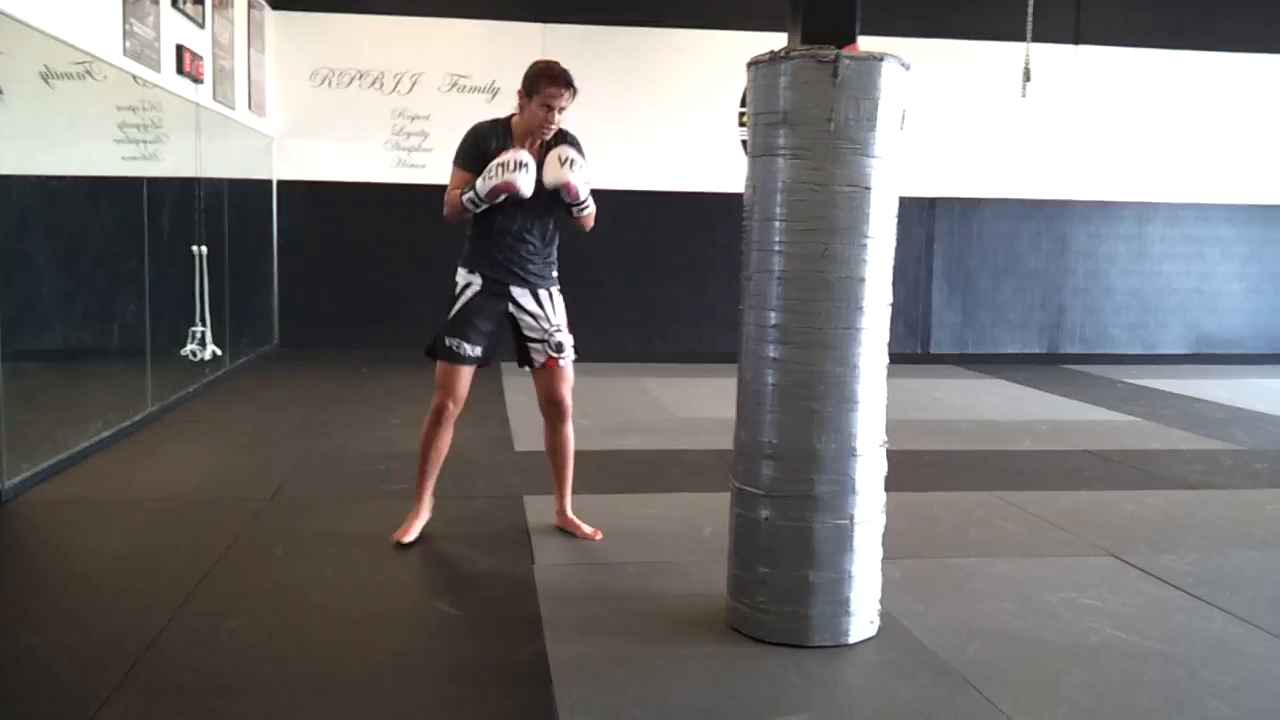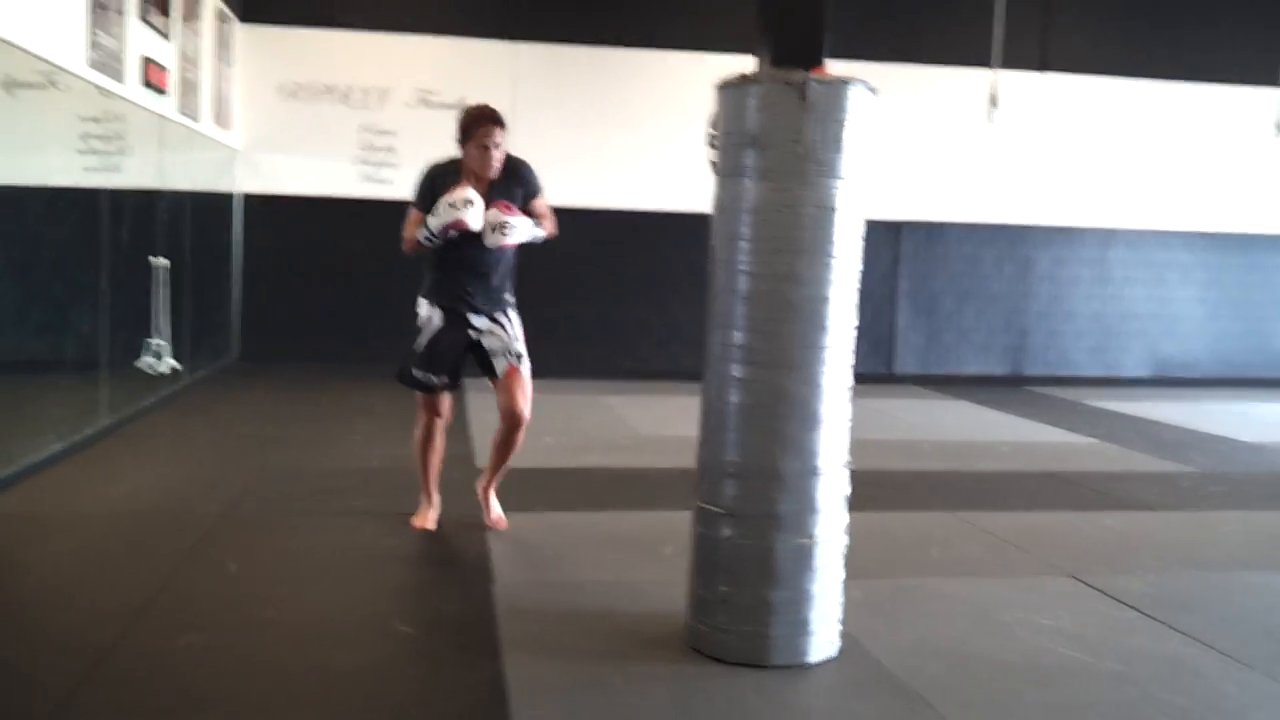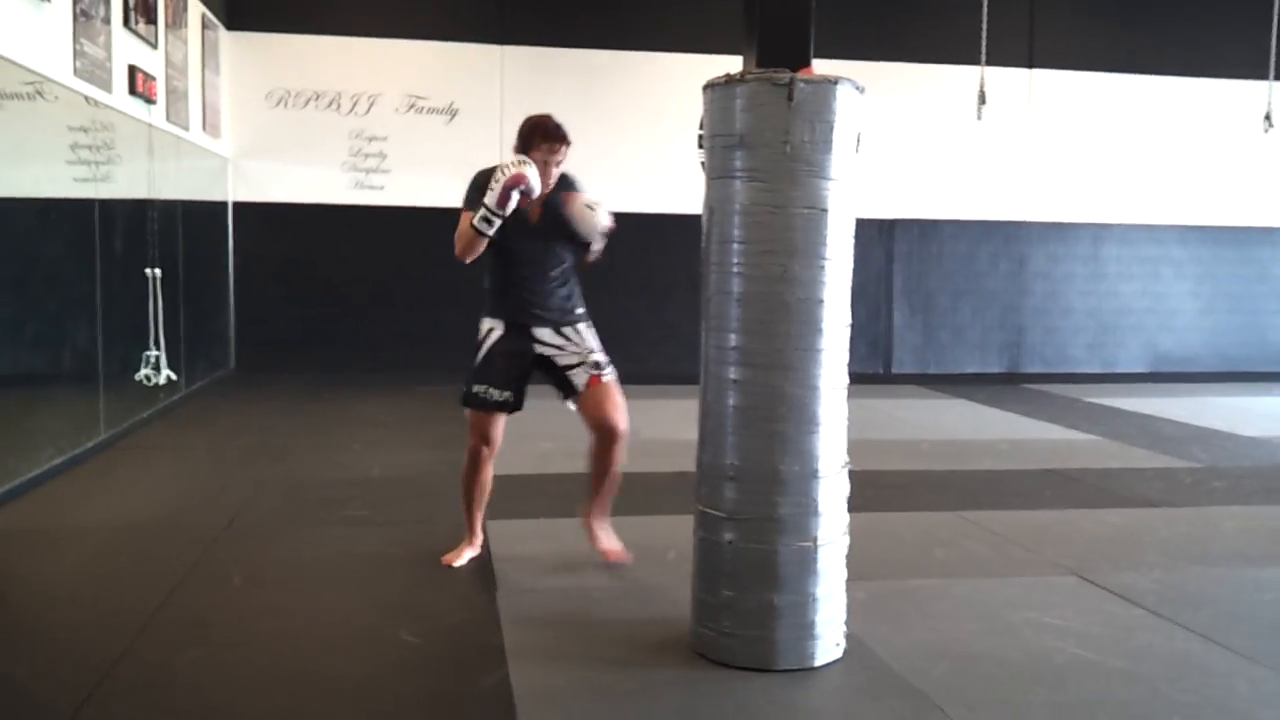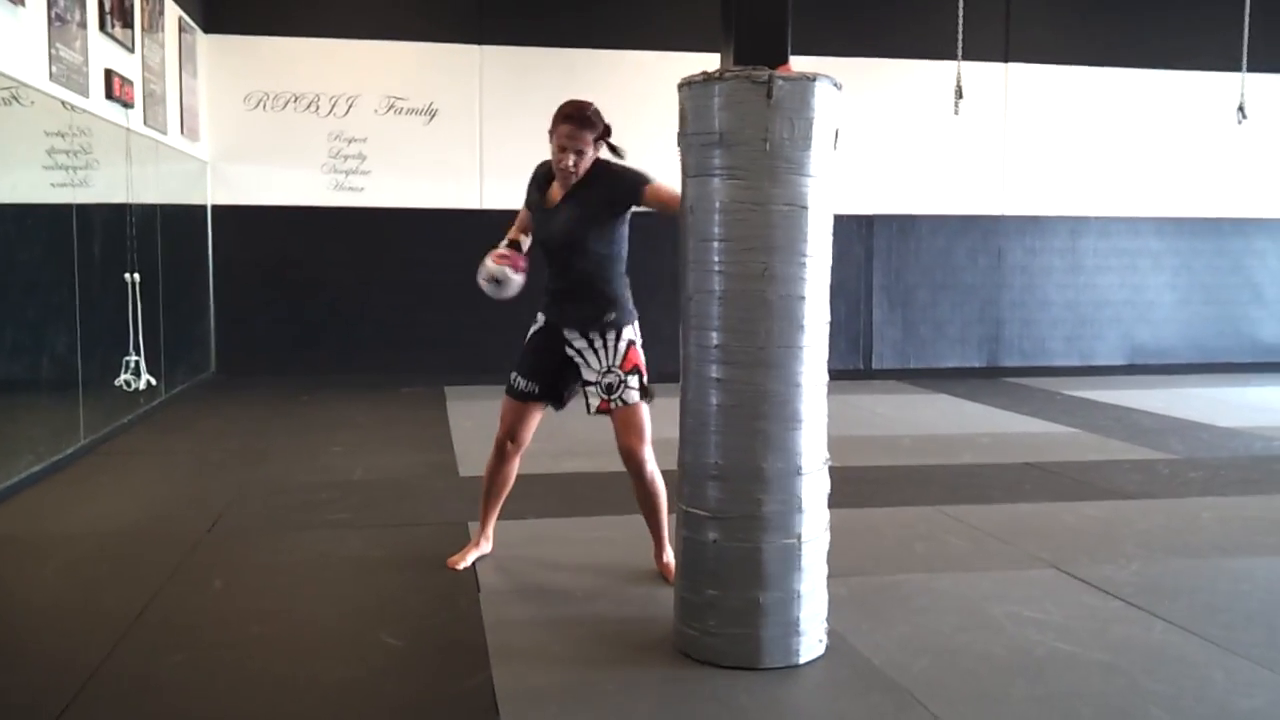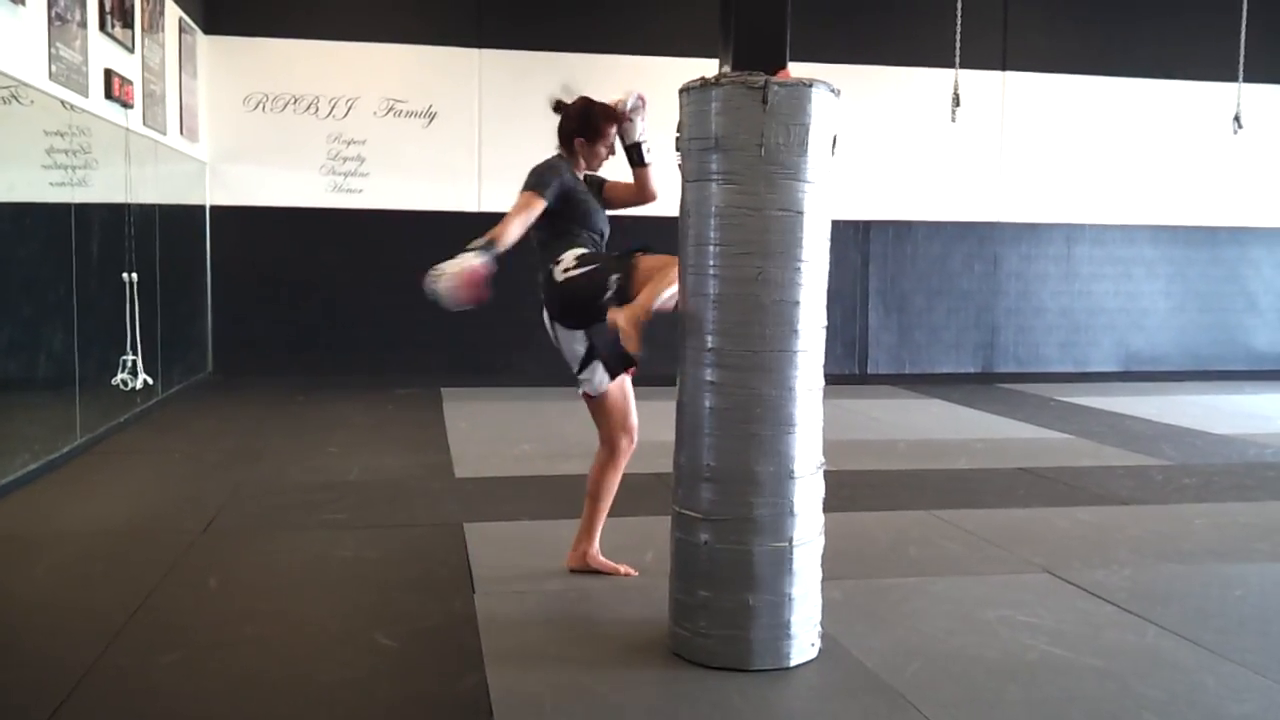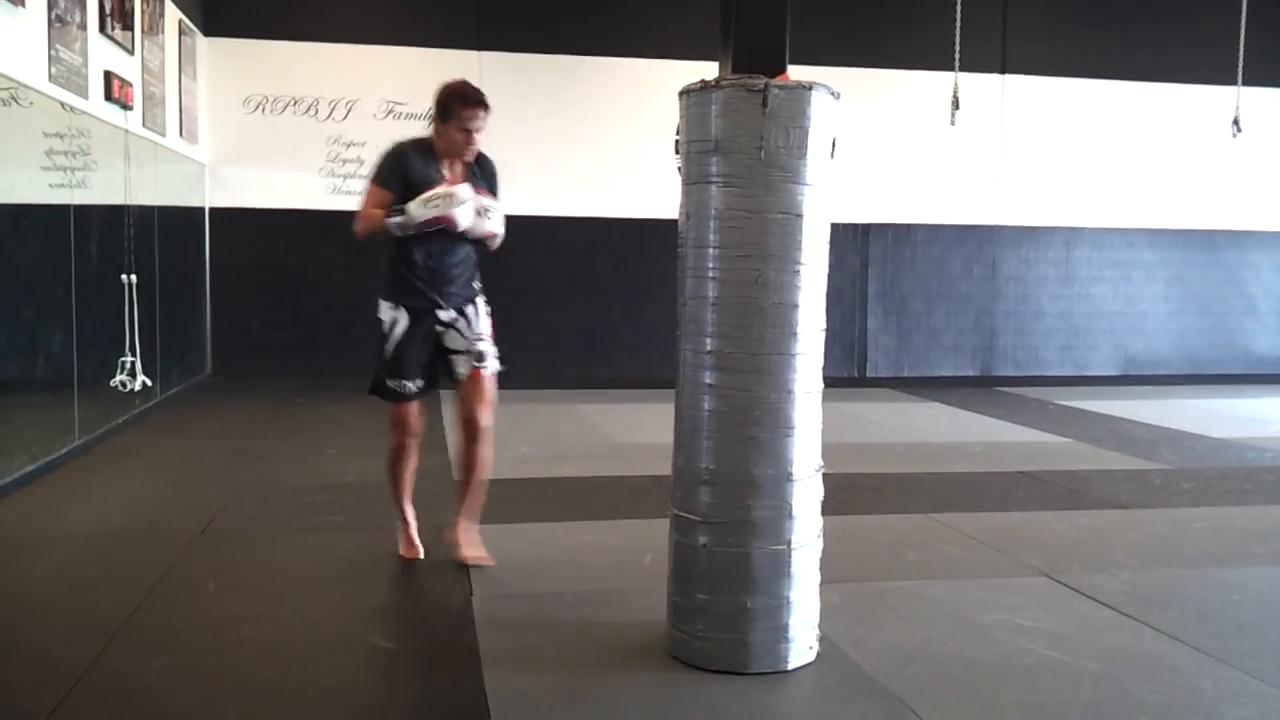
dt=0.7s
person 1, frame 1
left shoulder: (568, 148)
right shoulder: (483, 137)
left elbow: (587, 222)
right elbow: (451, 210)
left wrist: (576, 192)
right wrist: (486, 189)
left hip: (539, 285)
right hip: (482, 282)
left knee: (558, 402)
right knee: (447, 399)
left ankle: (564, 510)
right ankle: (421, 503)
person 1, frame 2
left shoulder: (519, 175)
right shoulder: (438, 178)
left elbow: (549, 225)
right elbow: (409, 243)
left wrist: (522, 231)
right wrist: (439, 226)
left hip: (496, 307)
right hip: (443, 308)
left knee: (517, 411)
right knee: (433, 414)
left ankle: (487, 486)
right ankle: (430, 499)
person 1, frame 3
left shoulder: (567, 189)
right shoulder: (488, 182)
left elbow: (587, 256)
right elbow: (463, 252)
left wrist: (594, 232)
right wrist: (501, 197)
left hip: (565, 322)
right hip: (506, 326)
left knee: (612, 426)
right knee: (482, 441)
left ankle: (597, 518)
right ankle: (473, 538)
person 1, frame 4
left shoulder: (615, 180)
right shoulder: (542, 177)
left elbow: (678, 202)
right elbow: (523, 228)
right wrist: (510, 246)
left hip: (607, 328)
right hip: (554, 324)
left knee: (636, 453)
right knee: (510, 438)
left ankle: (664, 552)
right ankle: (484, 536)
person 1, frame 5
left shoulder: (589, 183)
right shoulder: (554, 173)
left elbow: (646, 194)
right elbow: (517, 219)
left wrist: (635, 138)
right wrist: (479, 255)
left hip: (581, 315)
right hip: (576, 277)
left knee: (621, 436)
right knee: (674, 270)
left ankle: (584, 550)
right ankle: (626, 323)
person 1, frame 6
left shoulder: (483, 169)
right shoulder: (403, 159)
left elbow: (495, 239)
right elbow: (364, 224)
left wrist: (488, 226)
right wrist: (418, 212)
left hip: (464, 306)
right hip: (407, 309)
left knee: (478, 422)
right knee: (407, 433)
left ankle: (467, 523)
right ankle: (405, 520)
